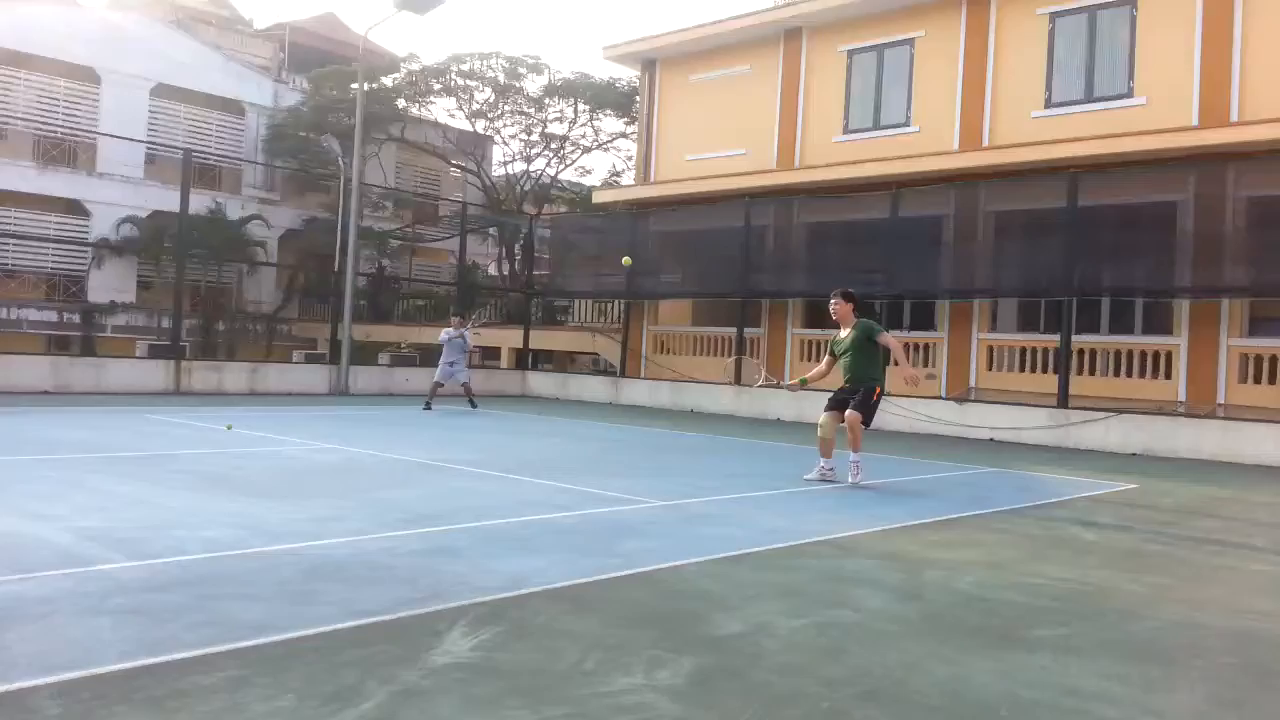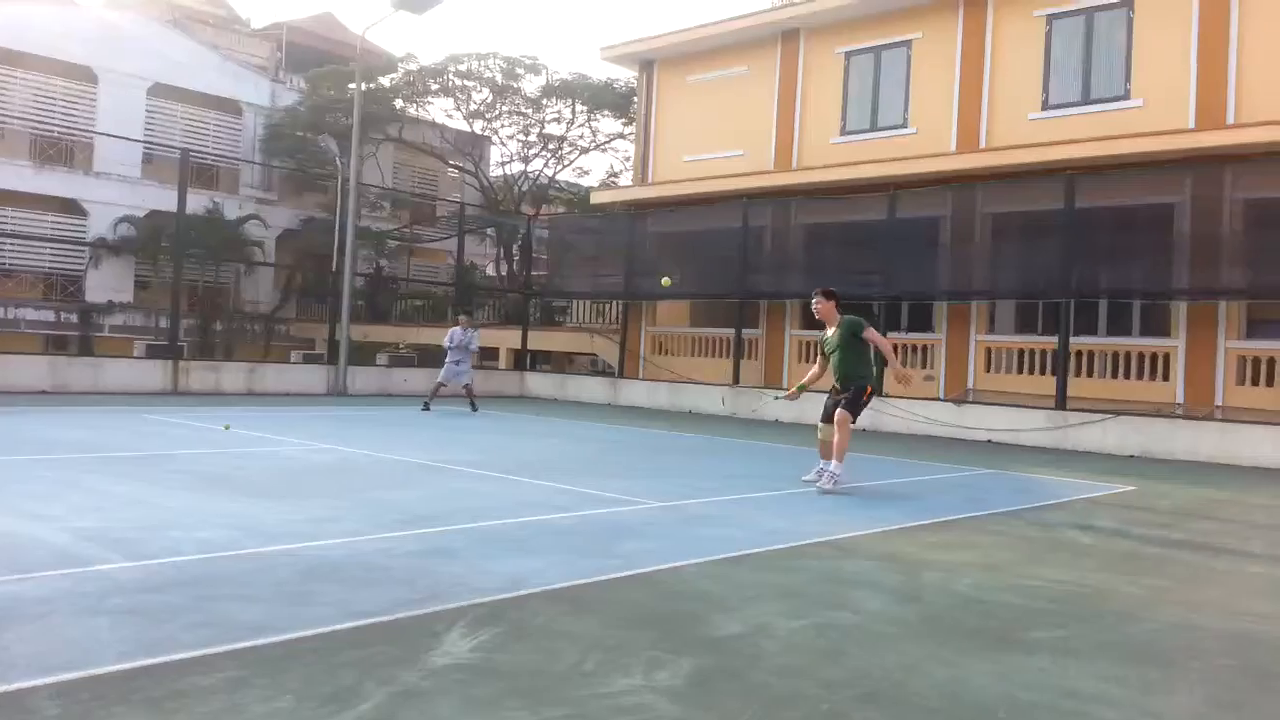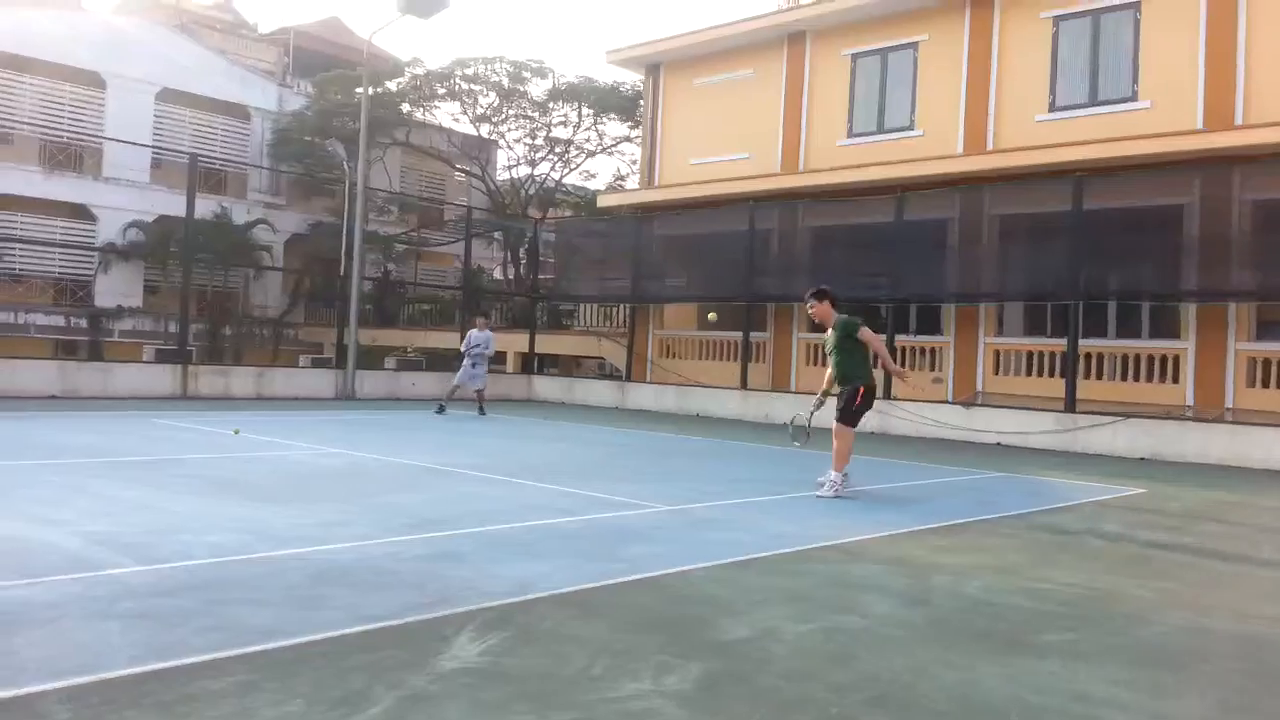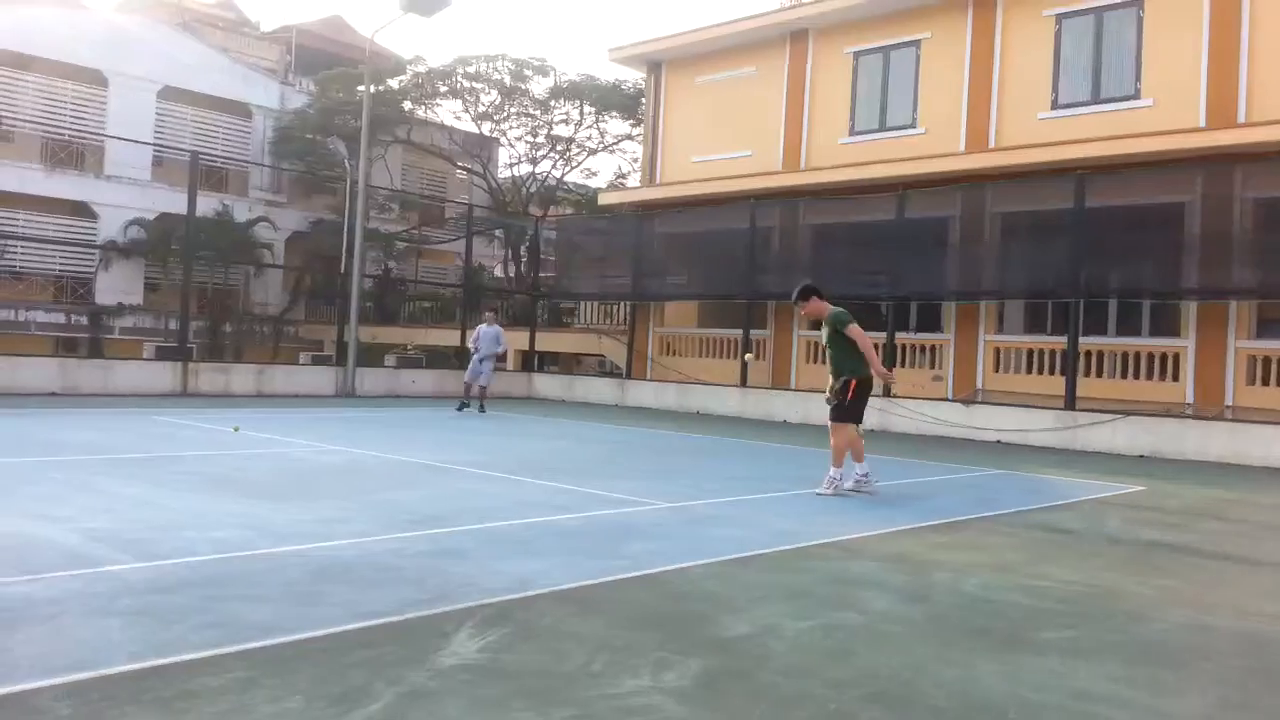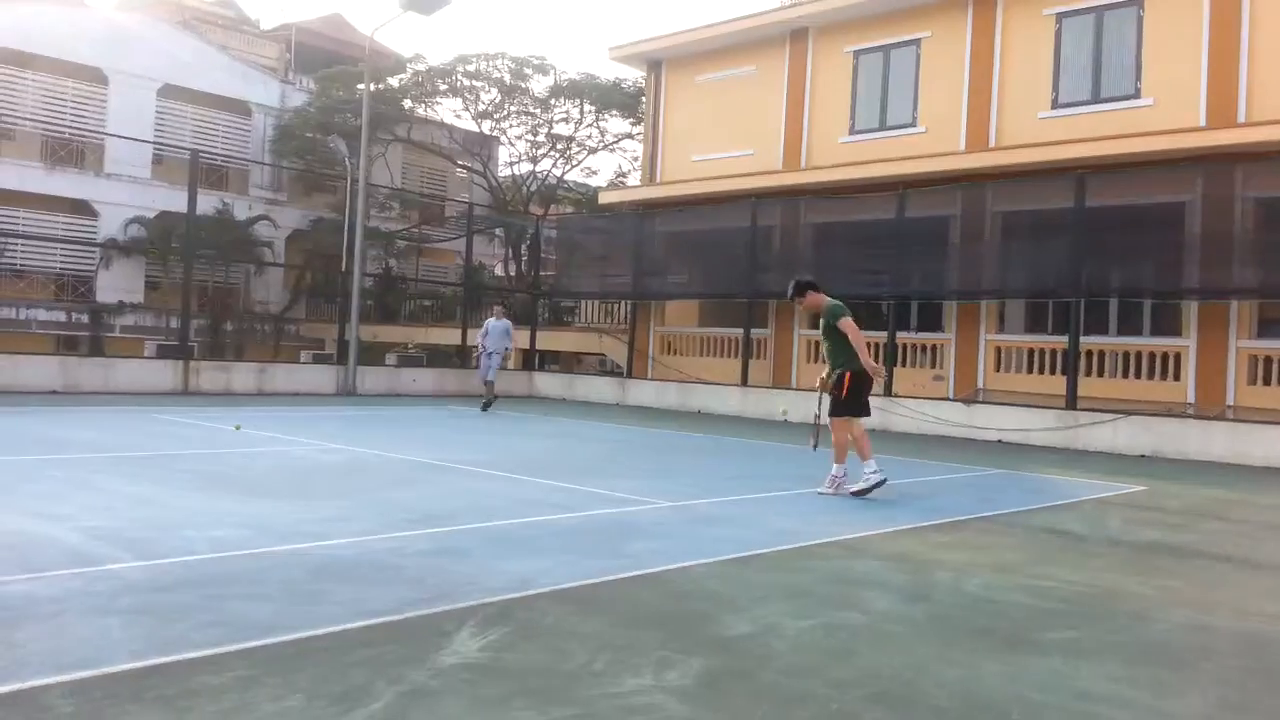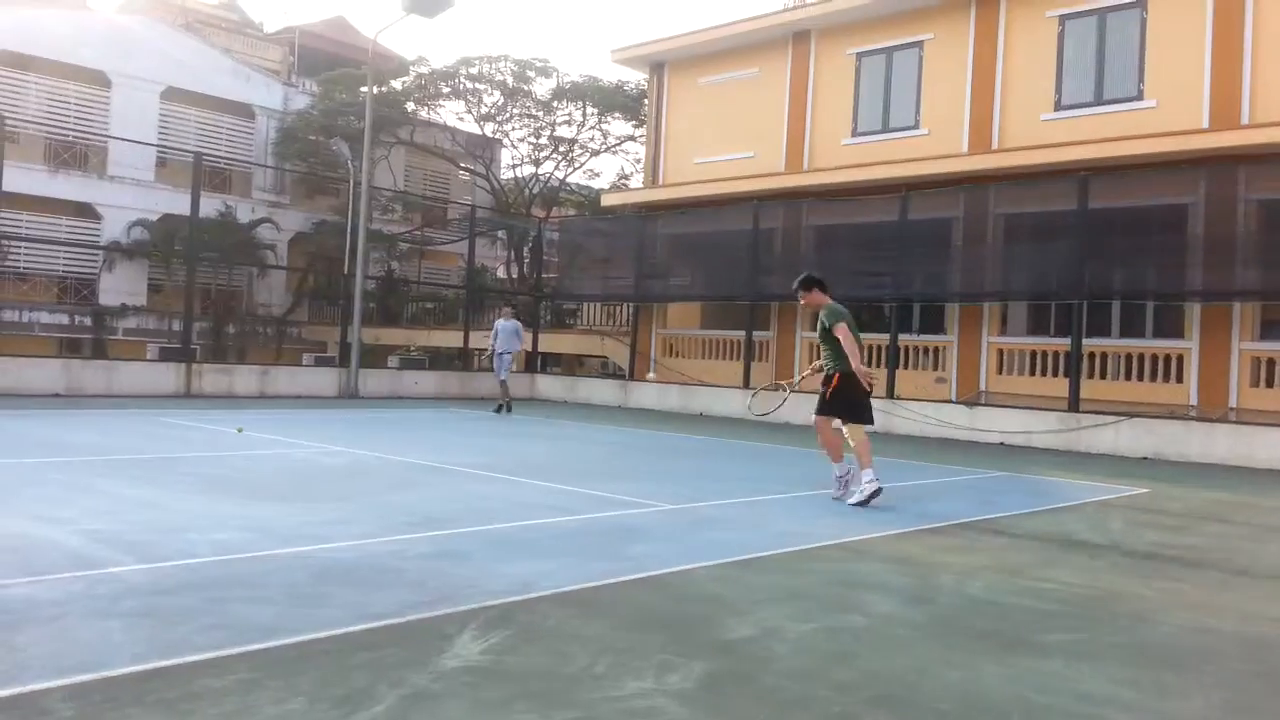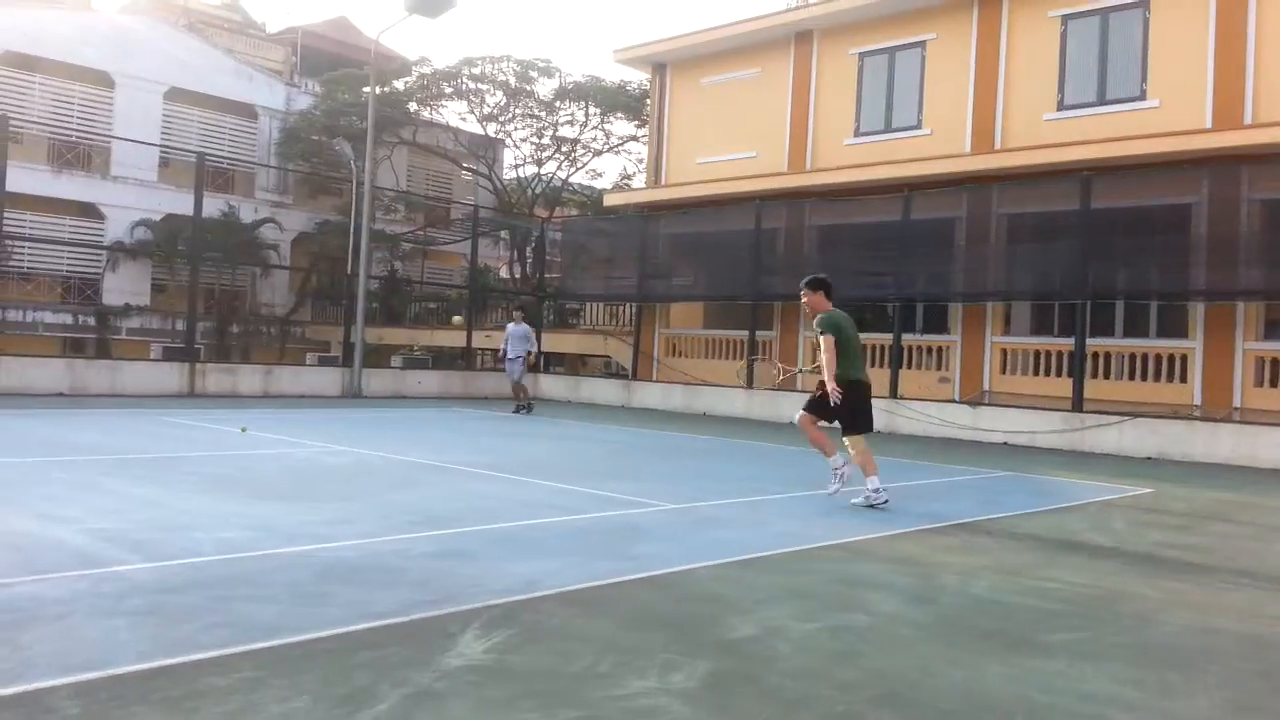
dt=0.1s
person 1, frame 1
left shoulder: (865, 327)
right shoulder: (835, 338)
left elbow: (893, 344)
right elbow: (825, 367)
left wrist: (906, 367)
right wrist: (802, 381)
left hip: (870, 387)
right hip: (848, 387)
left knee: (853, 418)
right knee: (825, 422)
left ankle: (855, 460)
right ankle: (825, 468)
person 1, frame 2
left shoulder: (852, 323)
right shoulder: (825, 337)
left elbow: (879, 340)
right elbow: (819, 369)
left wrist: (895, 364)
right wrist: (800, 387)
left hip: (861, 386)
right hip: (840, 388)
left knee: (840, 418)
right knee: (825, 428)
left ankle: (835, 473)
right ankle: (824, 469)
person 1, frame 3
left shoulder: (845, 322)
right shoulder: (829, 334)
left elbow: (874, 340)
left wrist: (891, 367)
right wrist: (823, 393)
left hip: (860, 387)
right hip: (846, 388)
left knee: (841, 429)
right knee: (841, 431)
left ankle: (836, 481)
right ankle: (837, 474)
person 1, frame 4
left shoulder: (837, 316)
right shoulder: (828, 322)
left elbow: (861, 338)
left wrist: (876, 367)
right wrist: (832, 384)
left hip: (855, 379)
right hip: (845, 380)
left knee: (838, 426)
right knee: (850, 428)
left ankle: (835, 478)
right ankle: (863, 476)
person 1, frame 5
left shoulder: (831, 309)
right shoulder: (832, 311)
left elbow: (854, 331)
left wrist: (866, 360)
right wrist: (827, 374)
left hip: (851, 373)
right hip: (859, 373)
left knee: (838, 424)
right knee: (853, 425)
left ankle: (837, 475)
right ankle: (873, 472)
person 1, frame 6
left shoulder: (829, 312)
right shoulder: (835, 312)
left elbow: (845, 337)
left wrist: (857, 366)
right wrist: (818, 366)
left hip: (843, 376)
right hip: (855, 378)
left knee: (821, 422)
right knee: (854, 430)
left ankle: (841, 471)
right ankle: (870, 482)
person 1, frame 7
left shoulder: (824, 320)
right shoulder: (843, 317)
left elbow: (828, 350)
left wrist: (830, 379)
right wrist: (823, 367)
left hip: (841, 383)
right hip: (860, 384)
left knee: (804, 420)
right knee: (855, 439)
left ankle: (838, 464)
right ankle: (875, 490)
